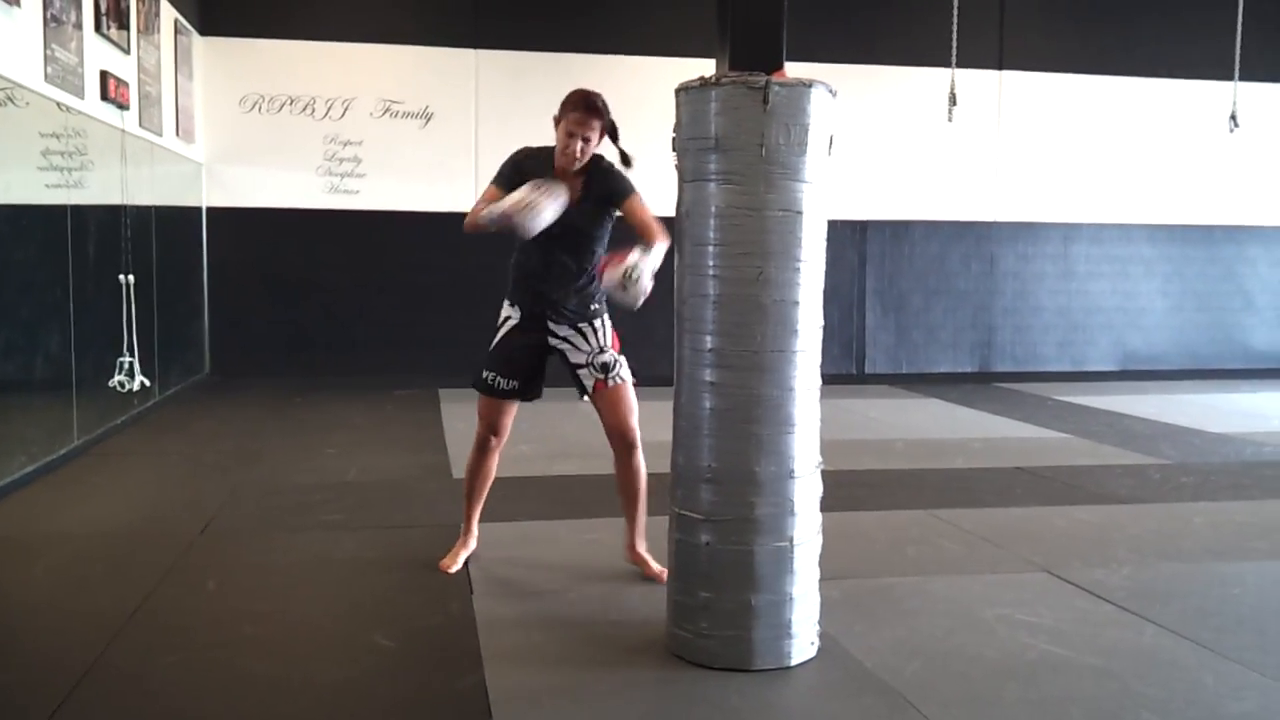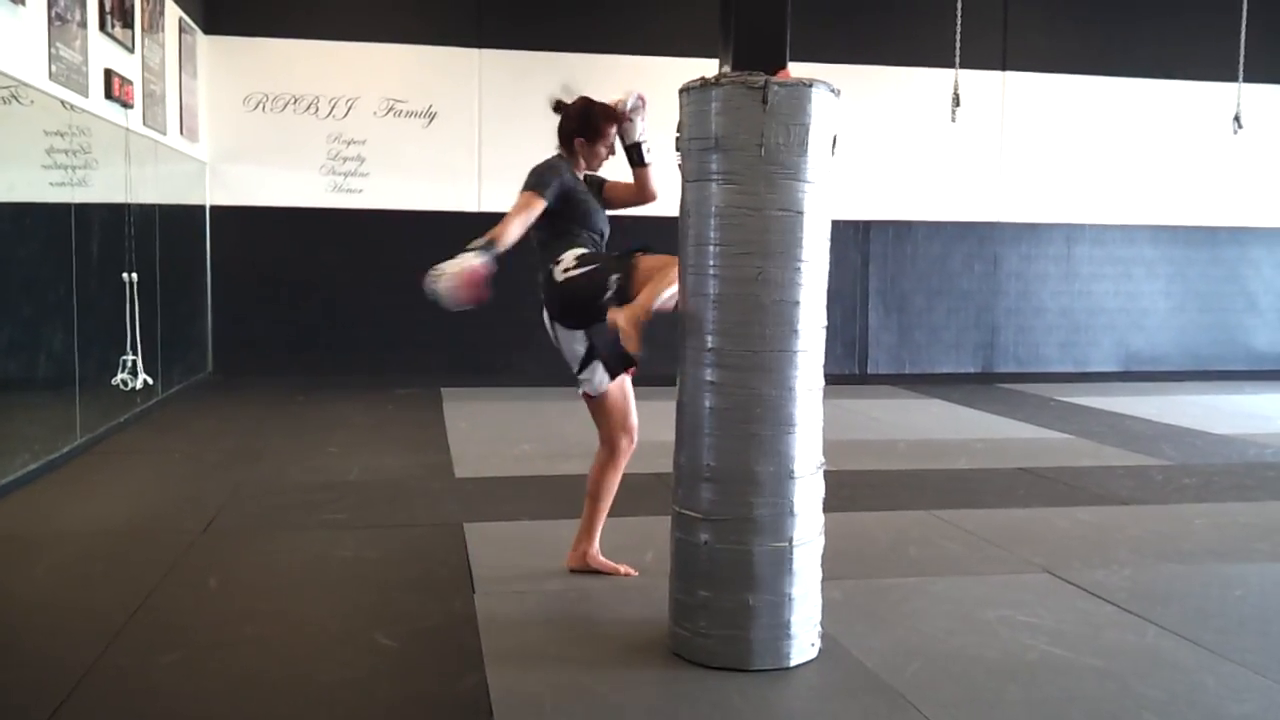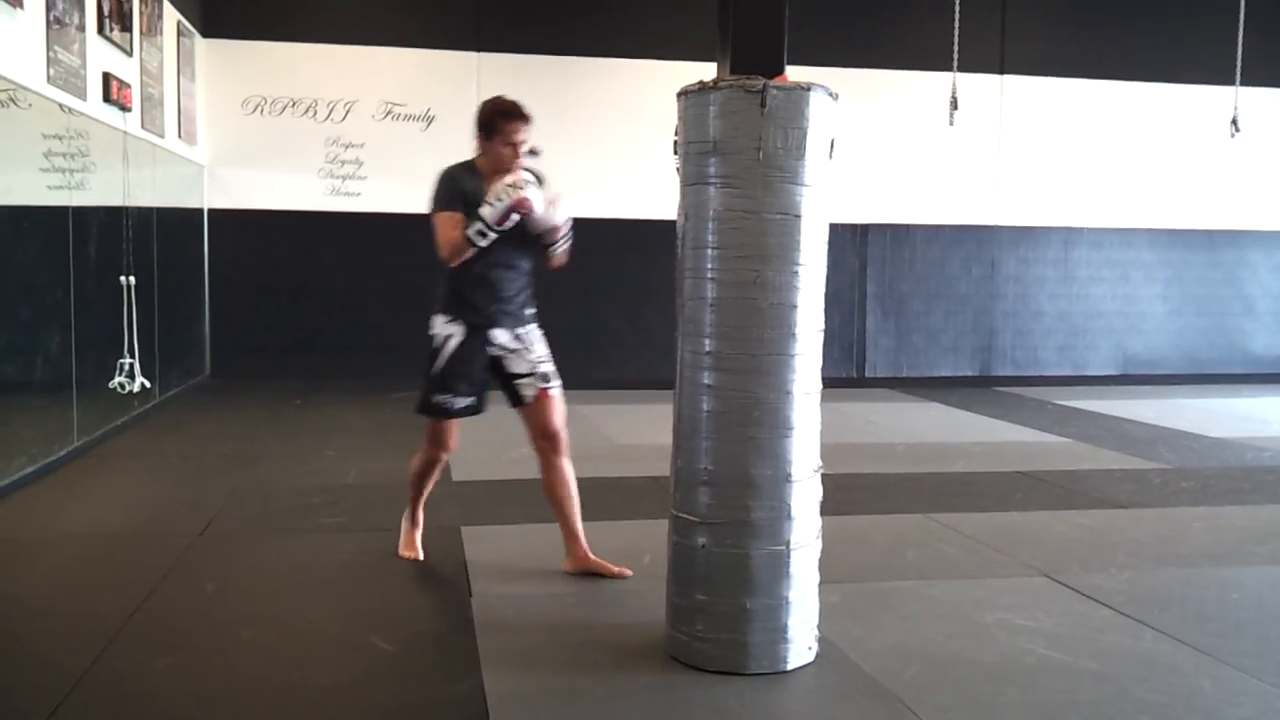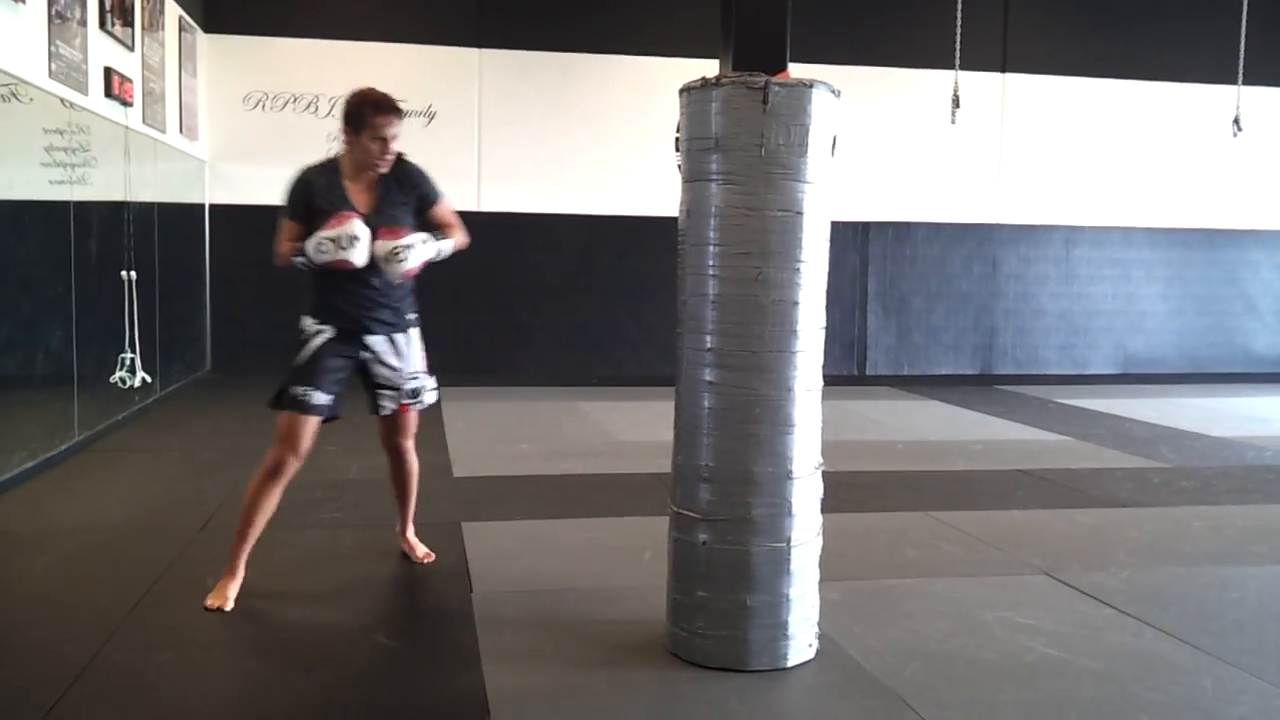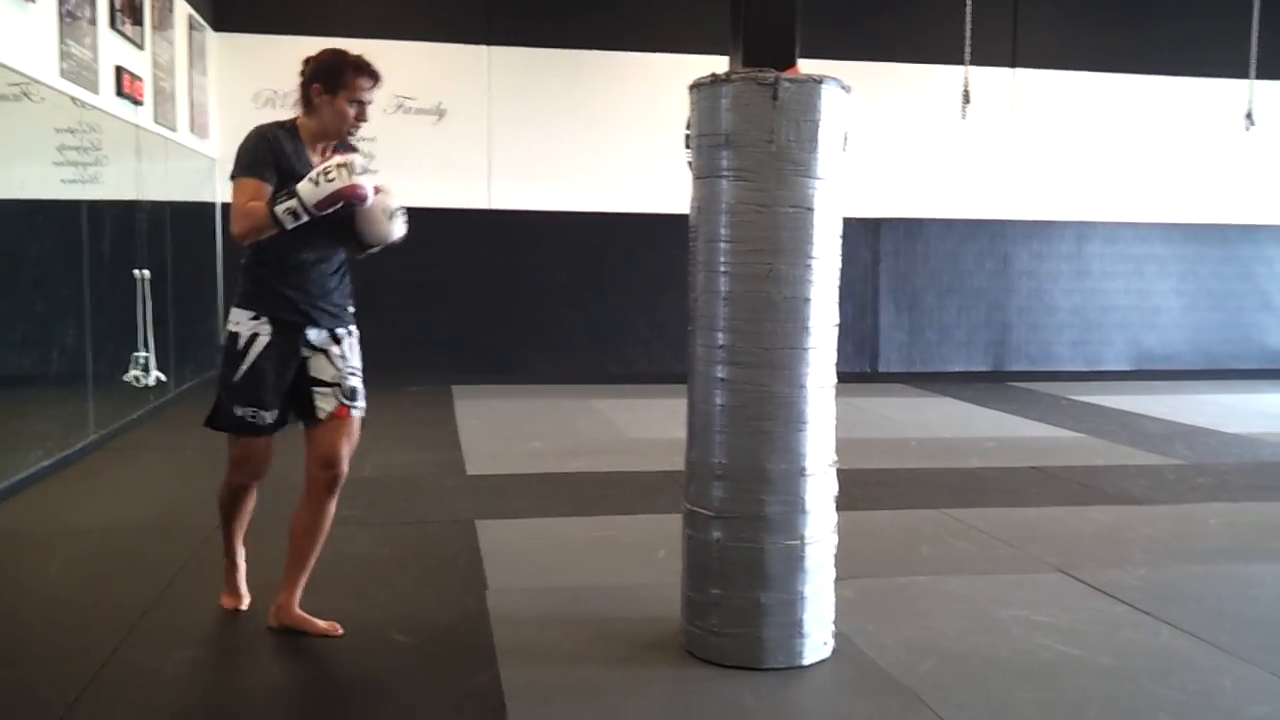
dt=0.5s
person 1, frame 1
left shoulder: (610, 181)
right shoulder: (526, 161)
left elbow: (656, 235)
right elbow: (474, 220)
right wrist: (504, 210)
left hip: (584, 321)
right hip: (525, 314)
left knee: (627, 435)
right knee: (490, 432)
left ankle: (637, 545)
right ankle: (468, 537)
person 1, frame 2
left shoulder: (589, 183)
right shoulder: (554, 173)
left elbow: (646, 194)
right elbow: (517, 219)
left wrist: (635, 138)
right wrist: (479, 255)
left hip: (581, 315)
right hip: (576, 277)
left knee: (621, 436)
right knee: (674, 270)
left ankle: (584, 550)
right ankle: (626, 323)
person 1, frame 3
left shoulder: (529, 184)
right shoulder: (458, 181)
left elbow: (556, 259)
right elbow: (448, 252)
left wrist: (557, 231)
right wrist: (492, 215)
left hip: (517, 323)
right hip: (461, 325)
left knee: (553, 437)
right knee: (440, 445)
left ankle: (578, 551)
right ankle: (412, 518)
person 1, frame 4
left shoulder: (410, 178)
right shoulder: (313, 182)
left elbow: (458, 235)
right elbow: (282, 253)
left wrist: (424, 250)
right wrist: (313, 251)
left hip: (394, 331)
right hip: (330, 331)
left knee: (400, 446)
right knee: (285, 455)
left ankle: (405, 531)
right ankle: (234, 570)
person 1, frame 5
left shoulder: (348, 160)
right shoulder: (268, 144)
right elbow: (247, 227)
right wrist: (316, 192)
left hip: (333, 326)
right hip: (265, 325)
left knee: (330, 472)
right knee: (248, 471)
left ankle: (288, 604)
right ankle: (234, 556)
